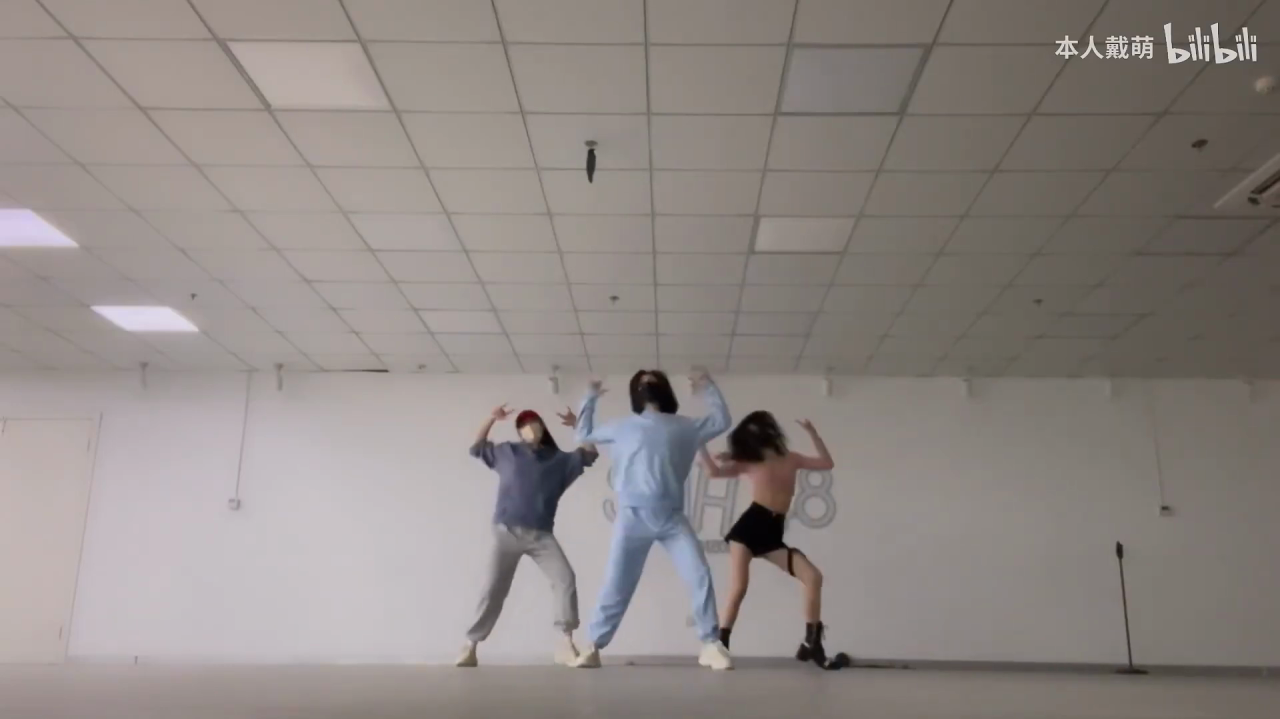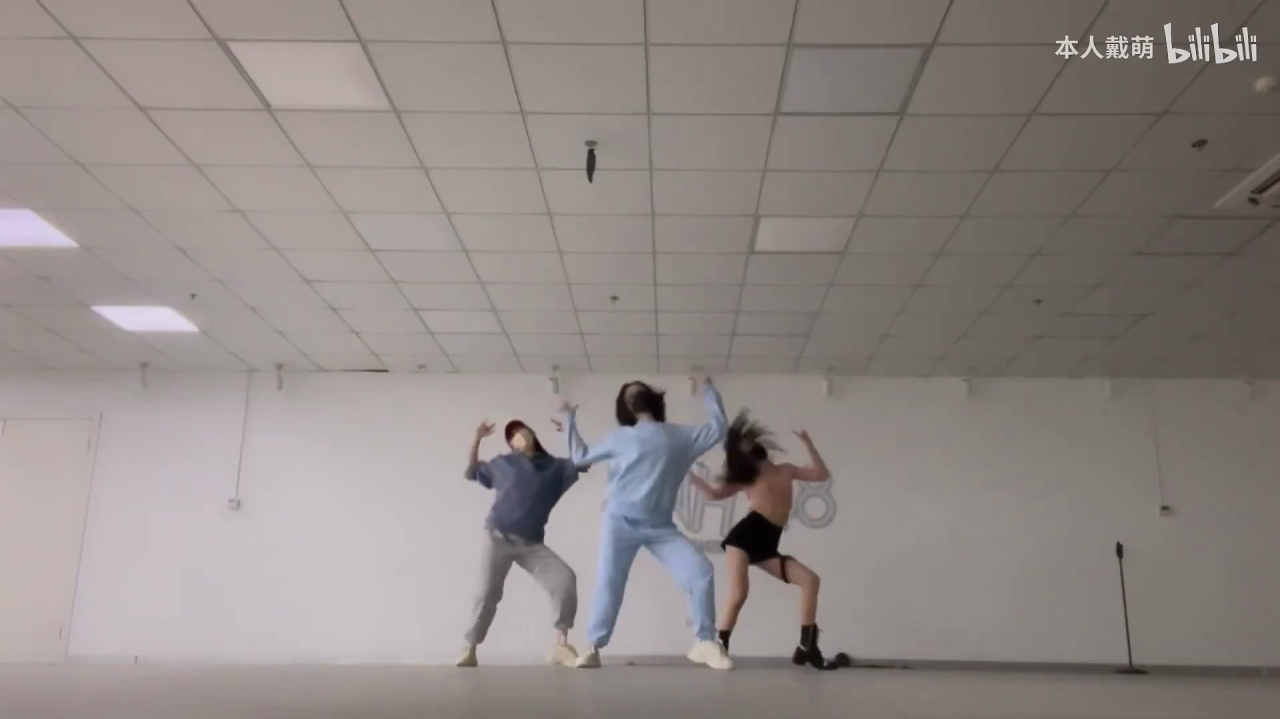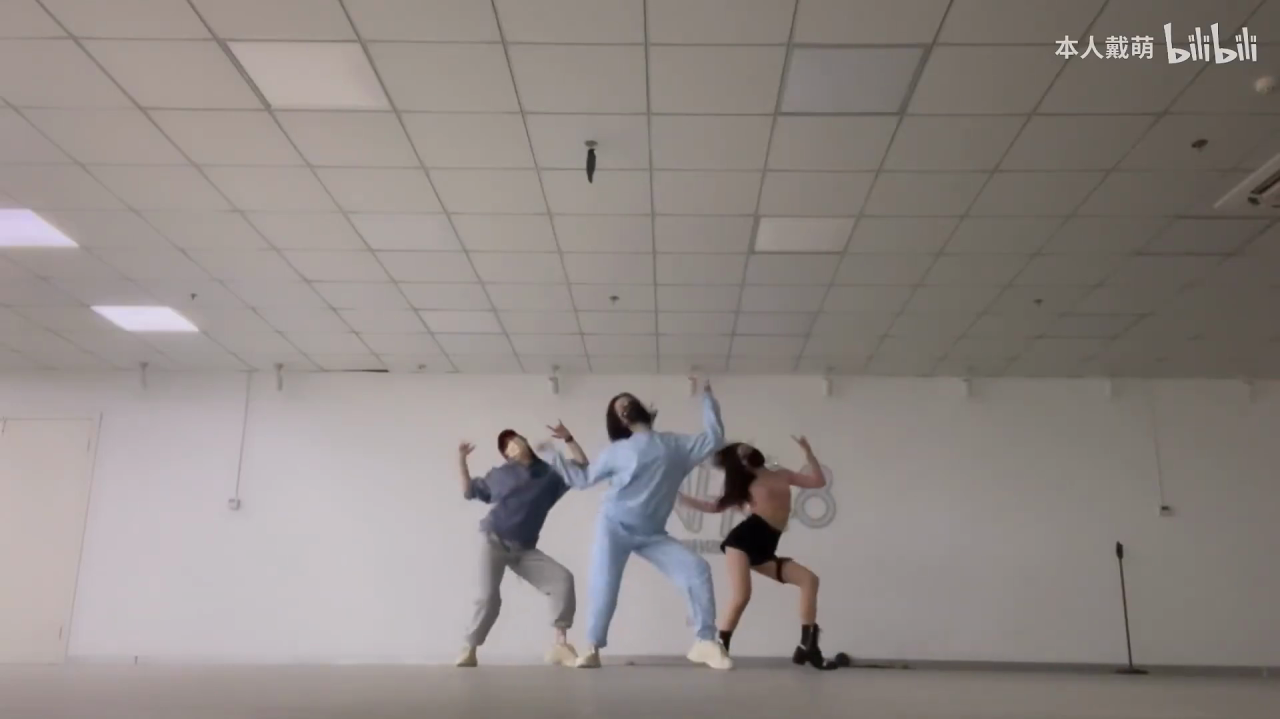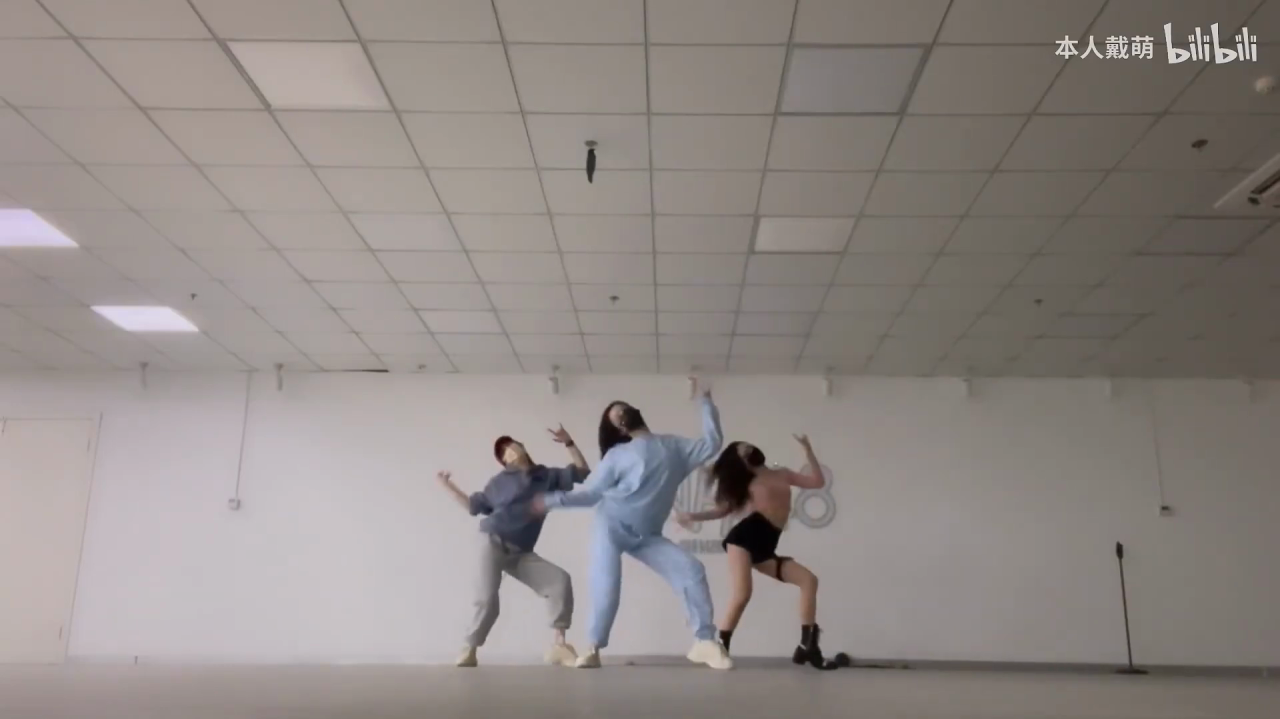
dt=0.1s
person 1, frame 1
left shoulder: (684, 426)
right shoulder: (623, 426)
left elbow: (723, 420)
right elbow: (584, 434)
left wrist: (708, 387)
right wrist: (591, 397)
left hip: (672, 517)
right hip: (633, 515)
left knee: (700, 573)
right knee: (617, 582)
left ankle: (711, 644)
right ankle: (594, 646)
person 1, frame 2
left shoulder: (680, 435)
right shoulder: (621, 436)
left elbow: (717, 430)
right elbow: (581, 458)
left wrist: (709, 392)
right wrist: (570, 419)
left hip: (658, 527)
right hip: (619, 523)
left knee: (701, 569)
right knee: (608, 584)
left ankle: (706, 642)
right ankle: (593, 647)
person 1, frame 3
left shoulder: (675, 444)
right shoulder: (618, 450)
left elbow: (714, 438)
right elbow: (584, 478)
left wrist: (708, 399)
left hip: (652, 533)
right hip: (614, 526)
left knee: (699, 571)
right knee: (603, 585)
left ankle: (706, 642)
right ankle: (593, 647)
person 1, frame 4
left shoulder: (673, 445)
right shoulder: (620, 454)
left elbow: (711, 445)
right elbow: (591, 492)
left wrist: (707, 406)
right wrist: (555, 499)
left hip: (647, 534)
right hip: (613, 528)
left knee: (692, 572)
right knee: (607, 588)
left ankle: (705, 643)
right ankle: (594, 648)
person 2, frame 1
left shoulder: (559, 459)
right shoulder: (507, 452)
left elbow: (590, 454)
right elbow: (476, 448)
left wrist: (576, 425)
right wrist: (492, 419)
left hip: (541, 534)
right hip: (507, 530)
left knee: (565, 578)
right knee: (493, 589)
left ankle: (566, 645)
right ankle: (470, 647)
person 2, frame 2
left shoulder: (554, 466)
right shoulder: (503, 464)
right elbow: (472, 473)
right wrist: (477, 439)
left hip: (530, 543)
right hip: (498, 537)
left knee: (565, 578)
right knee: (488, 592)
left ankle: (561, 645)
right ankle: (470, 649)
person 2, frame 3
left shoulder: (551, 471)
right shoulder: (501, 473)
left elbow: (583, 467)
right elbow: (470, 491)
left wrist: (568, 439)
right wrist: (461, 460)
left hip: (524, 548)
right hip: (495, 540)
left knee: (563, 580)
right knee: (488, 597)
left ankle: (560, 645)
right ankle: (470, 649)
person 2, frame 4
left shoulder: (550, 476)
right shoulder: (501, 480)
left elbow: (582, 471)
right elbow: (475, 504)
left wrist: (569, 443)
right wrist: (449, 486)
left hip: (521, 551)
right hip: (495, 542)
left knee: (560, 581)
right knee: (488, 598)
left ankle: (559, 645)
right ankle: (470, 650)
person 3, frame 1
left shoulder: (791, 459)
right shoulder: (749, 463)
left elbow: (827, 463)
right elbow: (714, 471)
left wrist: (811, 432)
right wrist: (699, 445)
left hip: (773, 533)
right hip: (749, 527)
left knee: (814, 576)
right knee: (738, 588)
left ankle: (812, 644)
right ankle: (720, 647)
person 3, frame 2
left shoulder: (787, 470)
right shoulder: (748, 479)
left elbow: (822, 475)
right elbow: (717, 493)
left wrist: (808, 444)
right wrist: (688, 475)
left hip: (766, 543)
right hip: (744, 537)
left knee: (810, 580)
right knee: (738, 594)
left ankle: (807, 647)
right ankle: (719, 647)
person 3, frame 3
left shoulder: (782, 475)
right shoulder: (746, 485)
left elbow: (818, 481)
right elbow: (713, 506)
left wrist: (806, 450)
right wrist: (683, 498)
left hip: (764, 547)
right hip: (743, 539)
left knee: (810, 581)
right knee: (741, 597)
left ankle: (807, 647)
person 3, frame 4
left shoulder: (782, 474)
right shoulder: (746, 483)
left elbow: (817, 481)
right elbow: (723, 510)
left wrist: (807, 449)
right wrist: (694, 517)
left hip: (764, 546)
right hip: (745, 538)
left knee: (809, 581)
right knee: (742, 594)
left ankle: (808, 647)
